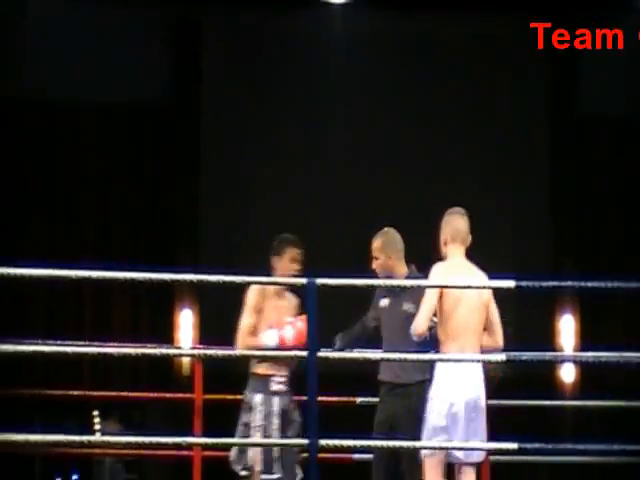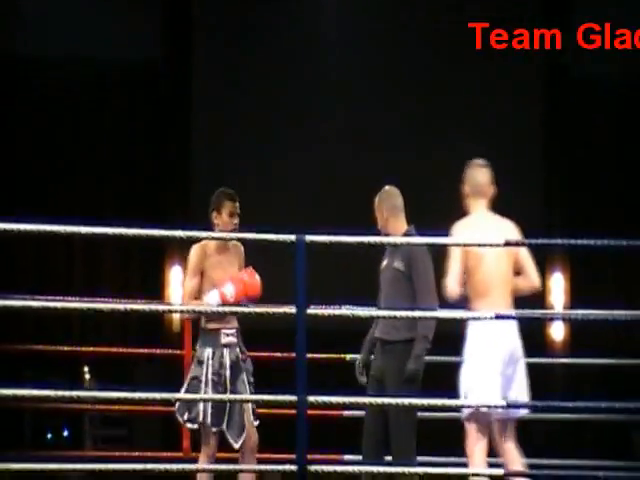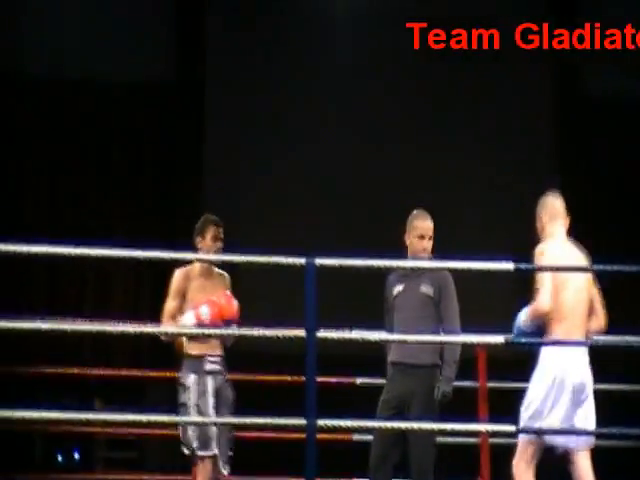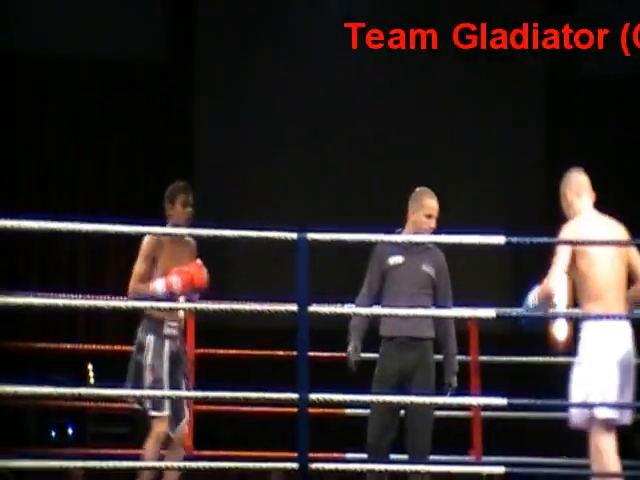
dt=0.4s
person 1, frame 1
left shoulder: (440, 270)
right shoulder: (482, 278)
left elbow: (420, 326)
right elbow: (497, 341)
left wrist: (418, 331)
left hip: (449, 373)
right hip: (475, 376)
person 1, frame 2
left shoulder: (462, 228)
right shoulder: (509, 228)
left elbow: (452, 290)
right elbow: (533, 281)
left wrist: (462, 286)
left hip: (482, 330)
right hip: (509, 330)
left knee: (476, 433)
right knee: (506, 435)
person 1, frame 3
left shoulder: (545, 249)
right shoulder: (581, 257)
left elbow: (544, 304)
right elbow: (599, 321)
left wrist: (527, 319)
left hip: (555, 358)
right hip: (581, 360)
person 1, frame 4
left shoulder: (572, 229)
left elbow: (552, 285)
left wrist: (535, 299)
left hip: (596, 333)
left knee: (601, 444)
right knee: (606, 436)
person 2, frame 1
left shoulder: (293, 302)
right shoulder: (258, 293)
right elbow: (242, 344)
left wrist: (299, 343)
right wrist: (276, 338)
left hip: (283, 391)
right hip: (261, 390)
person 2, frame 2
left shoulder: (238, 251)
right shoulder: (200, 251)
right elbow: (186, 307)
left wrist: (246, 294)
right wrist: (220, 296)
left hip: (235, 344)
right hip: (211, 345)
left knee: (250, 437)
right knee: (209, 442)
person 2, frame 3
left shoulder: (223, 279)
right shoulder: (183, 276)
right elbow: (165, 328)
left wrist: (228, 322)
right wrist: (195, 318)
left hip: (219, 370)
right hip: (196, 371)
person 2, frame 4
left shoulder: (190, 246)
right shoulder: (154, 241)
right elbow: (133, 290)
left wrist: (193, 290)
right wrist: (165, 285)
left hip: (176, 334)
right hip: (154, 333)
left knee: (181, 431)
right knee: (160, 426)
person 3, frame 1
left shoulder: (423, 291)
right shoulder: (383, 292)
right elbow: (368, 326)
right wrist: (340, 342)
left hip: (414, 392)
right hip: (388, 391)
person 3, frame 2
left shoulder: (416, 250)
right shoulder: (389, 251)
left elbow: (428, 306)
left wrist: (418, 353)
right wrist: (366, 349)
left hip: (404, 351)
right hip: (382, 350)
left knee: (401, 428)
right knee: (372, 429)
person 3, frame 3
left shoulder: (441, 278)
right shoulder: (393, 281)
left elbow: (452, 332)
left wrist: (447, 376)
left hip: (425, 377)
right hip: (396, 376)
right knee: (380, 456)
person 3, frame 4
left shoulder: (436, 259)
right shoulder: (384, 251)
left elbow: (445, 313)
right elbow: (366, 299)
left wrist: (451, 363)
right wrist: (354, 338)
left hip: (422, 354)
right hip: (390, 351)
left knee: (420, 437)
right knee: (378, 434)
